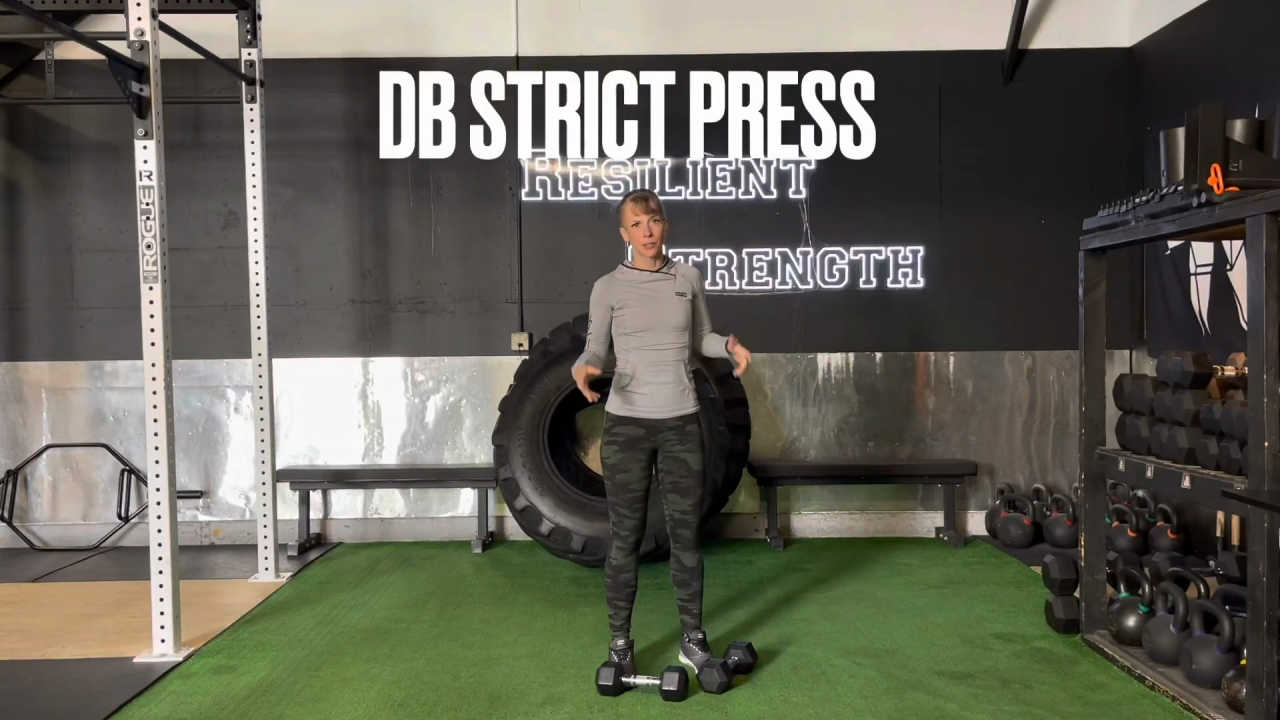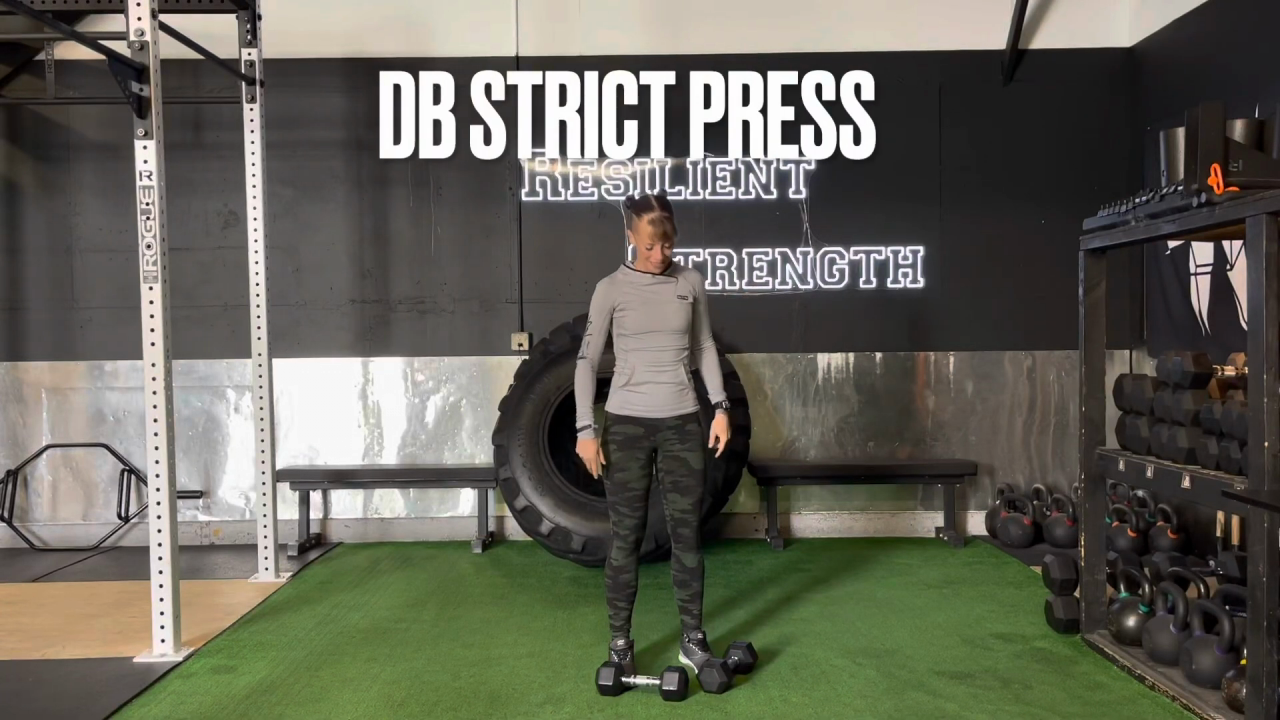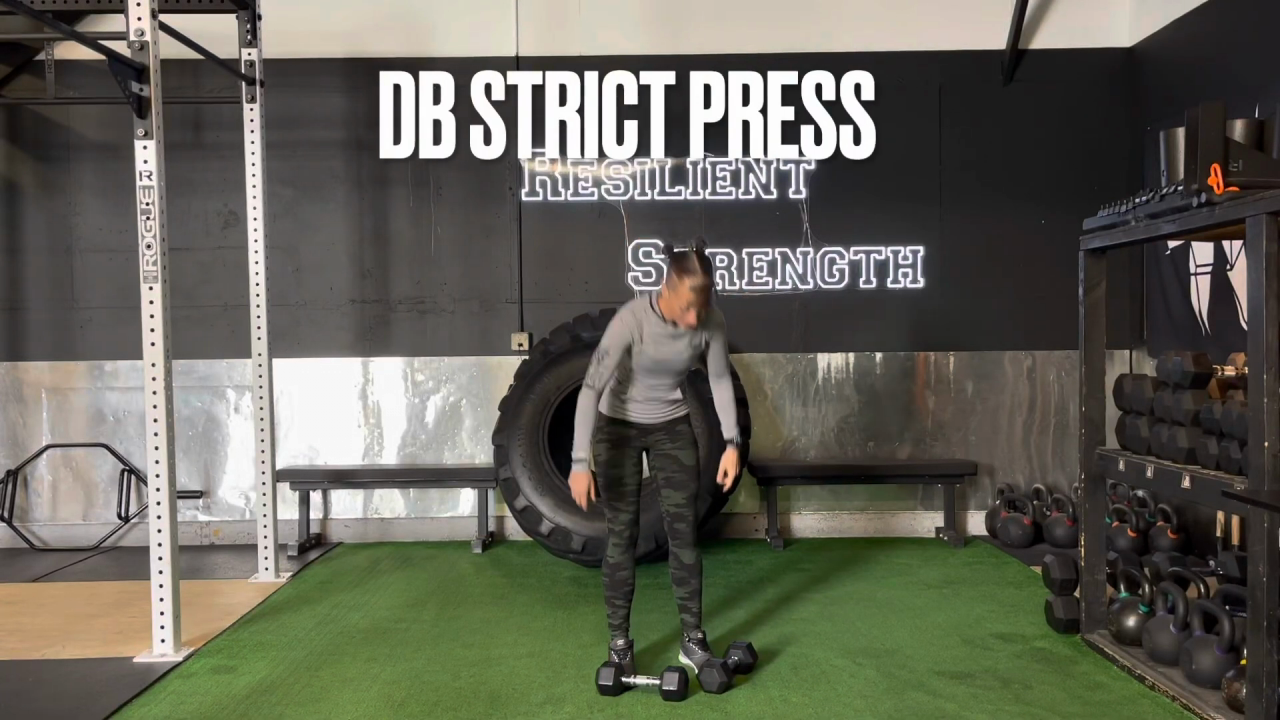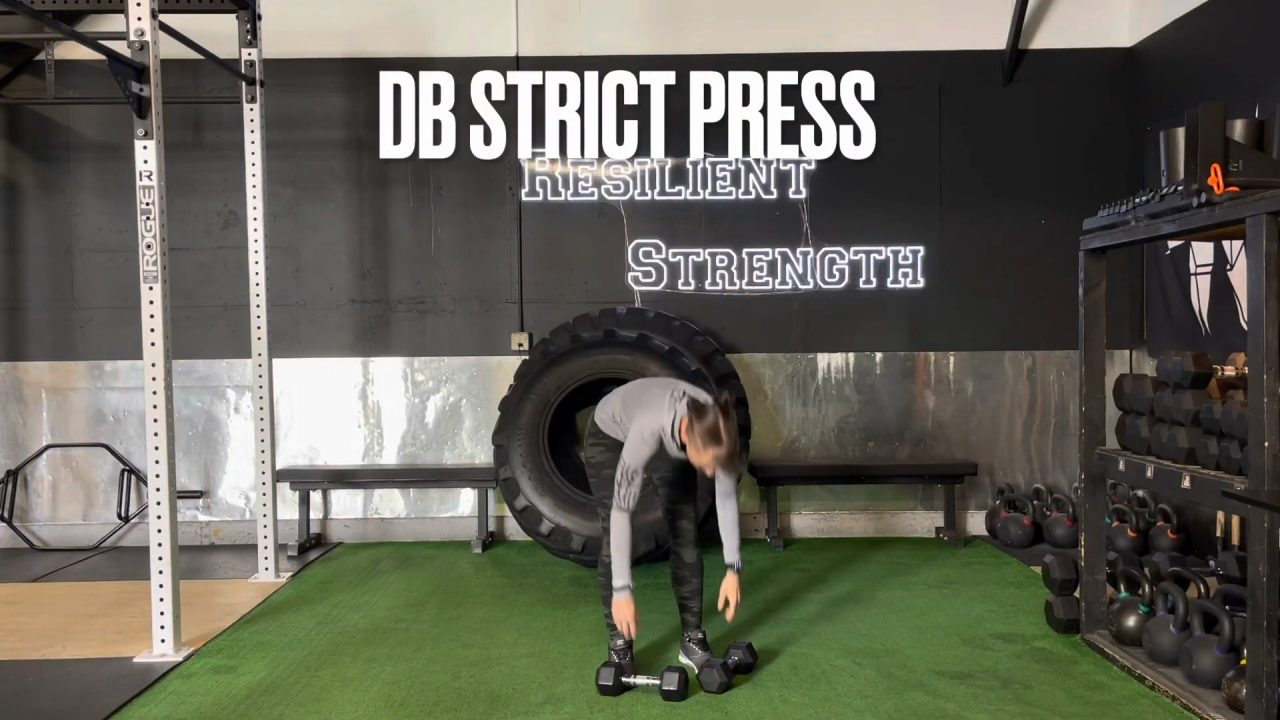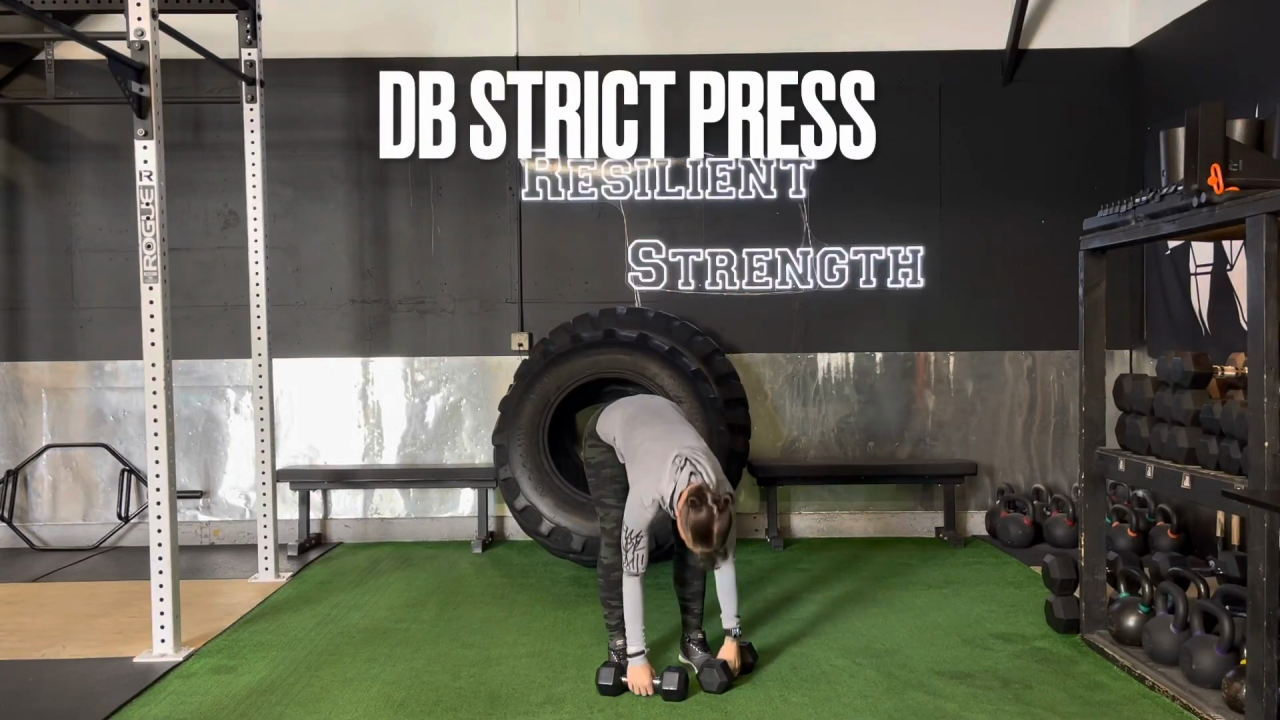
dt=0.3s
person 1, frame 1
left shoulder: (688, 278)
right shoulder: (609, 287)
left elbow: (704, 339)
right elbow: (594, 351)
left wrist: (729, 347)
right wrist: (582, 368)
left hip: (681, 423)
right hip: (628, 424)
left knee: (686, 533)
right knee: (625, 536)
left ankle: (693, 637)
right ankle: (619, 641)
person 1, frame 2
left shoulder: (690, 281)
right shoulder: (612, 287)
left elbow: (704, 346)
right elbow: (586, 359)
left wrist: (720, 406)
right wrist: (585, 428)
left hip: (682, 423)
right hip: (626, 424)
left knee: (686, 533)
right knee: (626, 535)
left ankle: (692, 638)
right ankle: (620, 640)
person 1, frame 3
left shoulder: (708, 319)
right shoulder: (632, 316)
left elbow: (720, 378)
right elbow: (591, 387)
left wrist: (731, 441)
right wrist: (581, 460)
left hip: (673, 426)
right hip: (620, 425)
left knee: (683, 529)
right knee: (620, 535)
left ankle: (693, 639)
right ankle: (618, 642)
person 1, frame 4
left shoulder: (716, 428)
right shoulder: (650, 425)
left elbow: (727, 496)
right elbow: (622, 511)
left wrist: (732, 567)
right wrist: (621, 590)
right hip: (608, 434)
left knee: (685, 530)
right knee: (616, 539)
left ankle: (692, 637)
right ankle: (619, 643)
person 1, frame 5
left shoulder: (719, 494)
right shoulder: (649, 493)
left elbow: (724, 562)
right elbow: (632, 573)
left wrist: (732, 635)
right wrist: (637, 656)
right hip: (609, 432)
left knee: (701, 553)
right knee: (615, 537)
left ankle: (693, 638)
right ankle: (618, 645)
